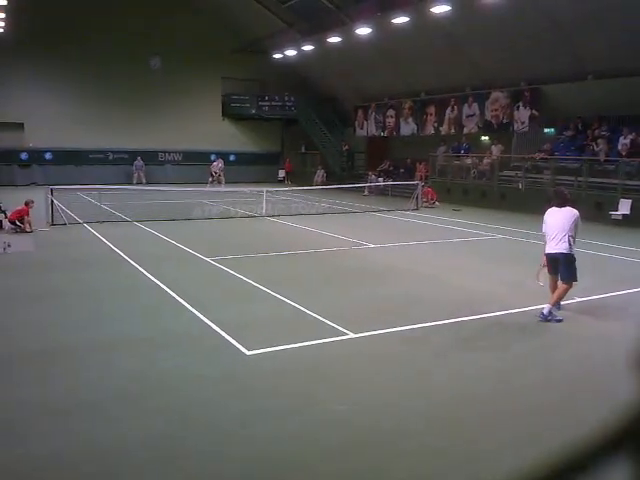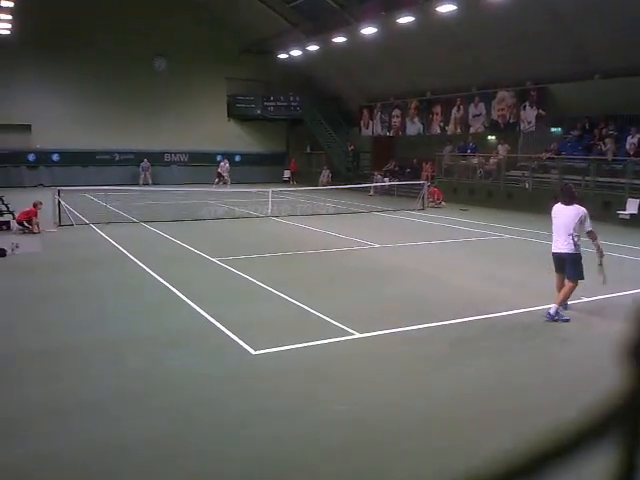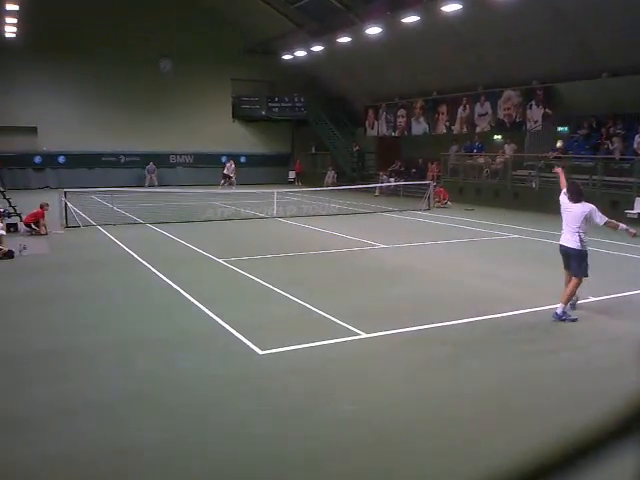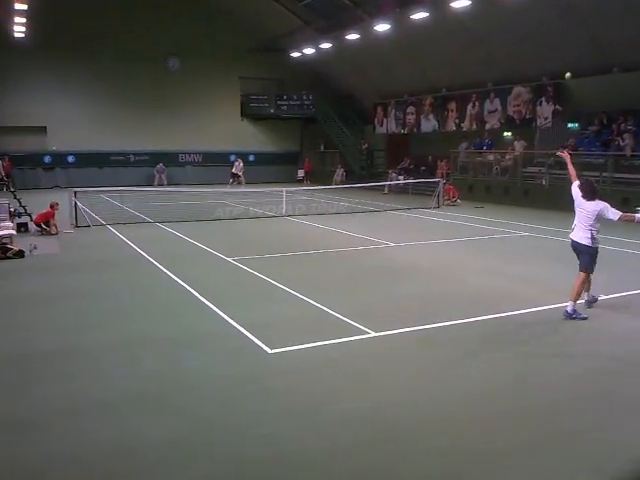
dt=0.2s
person 1, frame 1
left shoulder: (548, 212)
right shoulder: (574, 213)
right elbow: (572, 235)
left wrist: (545, 257)
left hip: (550, 252)
right hip: (565, 252)
left knee: (553, 277)
right knee: (566, 284)
left ankle: (555, 302)
right ankle: (546, 311)
person 1, frame 2
left shoulder: (556, 208)
right shoulder: (580, 211)
right elbow: (589, 232)
right wrist: (598, 247)
left hip: (556, 250)
right hip: (571, 251)
left knee: (560, 277)
right knee: (572, 283)
left ankle: (562, 302)
right ankle: (553, 311)
person 1, frame 3
left shoulder: (564, 202)
right shoulder: (588, 208)
left elbow: (564, 187)
right elbow: (608, 223)
left wrist: (560, 173)
right wrist: (628, 230)
left hip: (563, 245)
right hip: (577, 248)
left knee: (569, 275)
right knee: (576, 280)
left ankle: (571, 300)
right ankle: (560, 311)
person 1, frame 4
left shoulder: (578, 198)
right shoulder: (602, 207)
left elbow: (574, 177)
right elbow: (623, 217)
left wrist: (568, 160)
left hip: (575, 241)
right hip: (588, 245)
left knee: (588, 270)
right knee: (583, 276)
left ankle: (589, 298)
right ankle: (570, 309)
